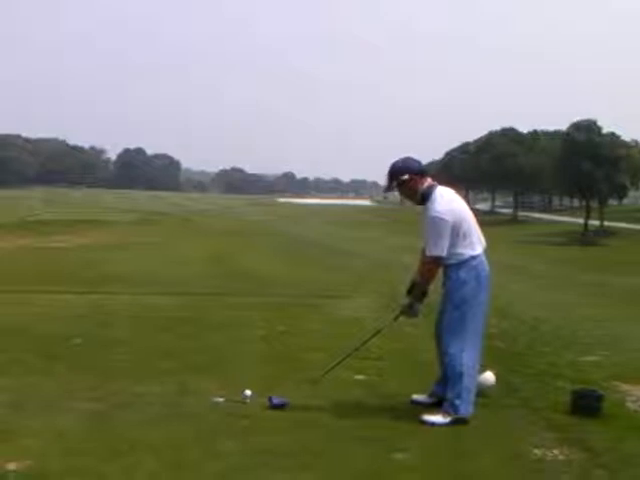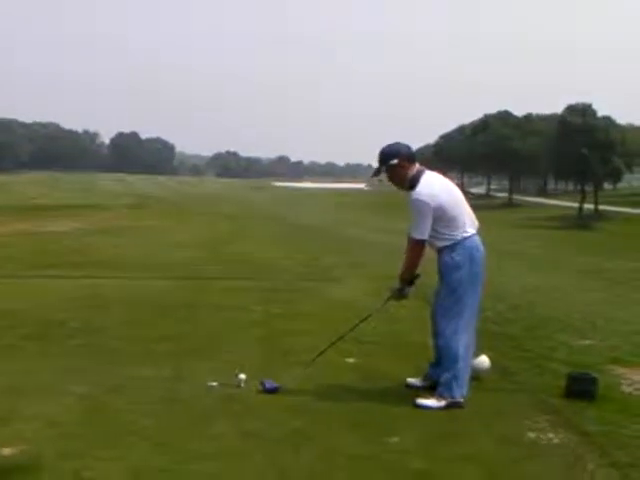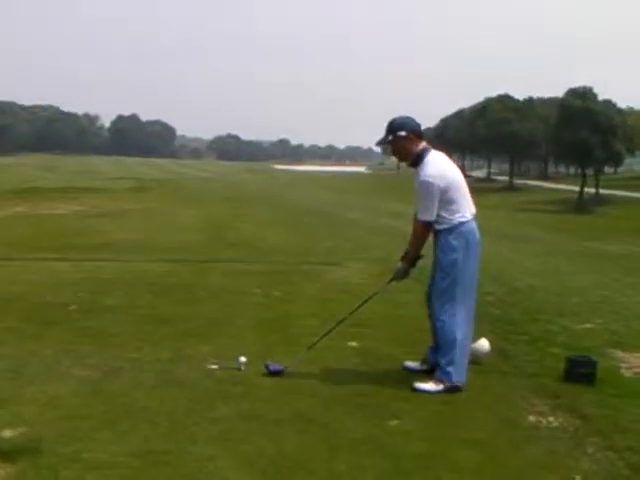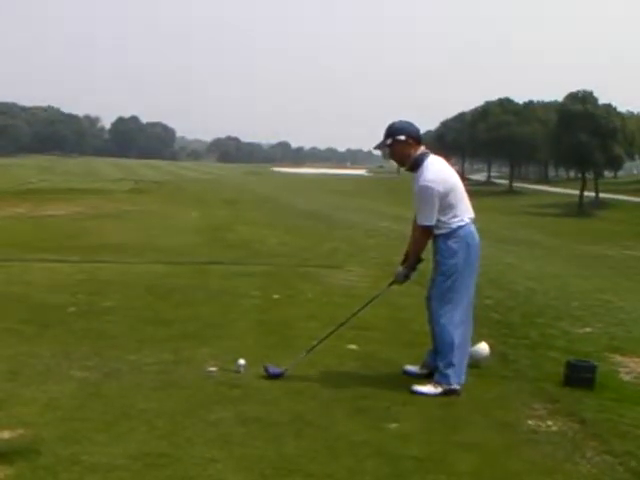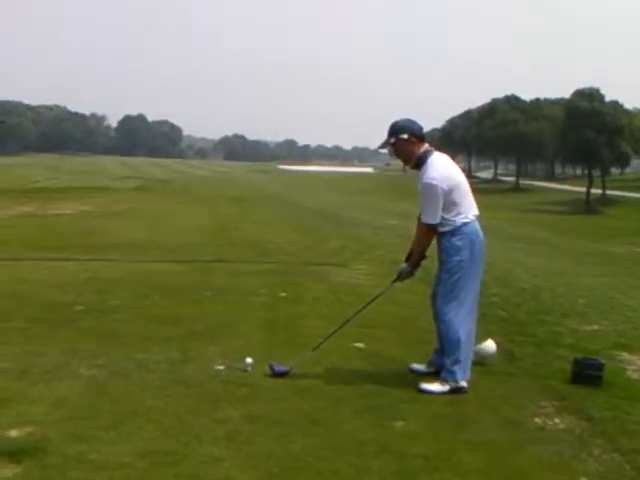
dt=0.7s
person 1, frame 1
left shoulder: (438, 210)
right shoulder: (439, 195)
left elbow: (434, 261)
right elbow: (429, 250)
left wrist: (415, 298)
right wrist: (415, 282)
left hip: (466, 273)
right hip: (461, 270)
left knee: (457, 339)
right knee: (446, 334)
left ankle: (457, 408)
right ankle: (443, 391)
person 1, frame 2
left shoulder: (421, 195)
right shoulder: (430, 179)
left elbow: (417, 245)
right elbow: (417, 239)
left wrist: (403, 282)
right wrist: (406, 274)
left hip: (460, 255)
right hip: (458, 252)
left knee: (453, 322)
right knee: (443, 317)
left ankle: (452, 392)
right ankle: (438, 374)
person 1, frame 3
left shoulder: (428, 175)
right shoulder: (433, 159)
left elbow: (424, 225)
right elbow: (422, 218)
left wrist: (407, 262)
right wrist: (408, 254)
left hip: (456, 238)
right hip: (454, 235)
left knee: (449, 306)
right knee: (438, 300)
left ankle: (449, 376)
right ankle: (436, 358)
person 1, frame 4
left shoulder: (428, 180)
right shoulder: (430, 164)
left elbow: (425, 229)
right elbow: (420, 222)
left wrist: (408, 267)
right wrist: (408, 257)
left hip: (456, 242)
right hip: (452, 240)
left knee: (447, 308)
right knee: (437, 304)
left ankle: (448, 378)
right ankle: (436, 362)
person 1, frame 5
left shoulder: (432, 177)
right shoulder: (436, 160)
left elbow: (429, 227)
right elbow: (425, 219)
left wrist: (412, 264)
right wrist: (412, 254)
left hip: (460, 240)
right hip: (457, 236)
left knee: (452, 306)
right knee: (442, 301)
left ankle: (455, 376)
right ankle: (442, 360)
